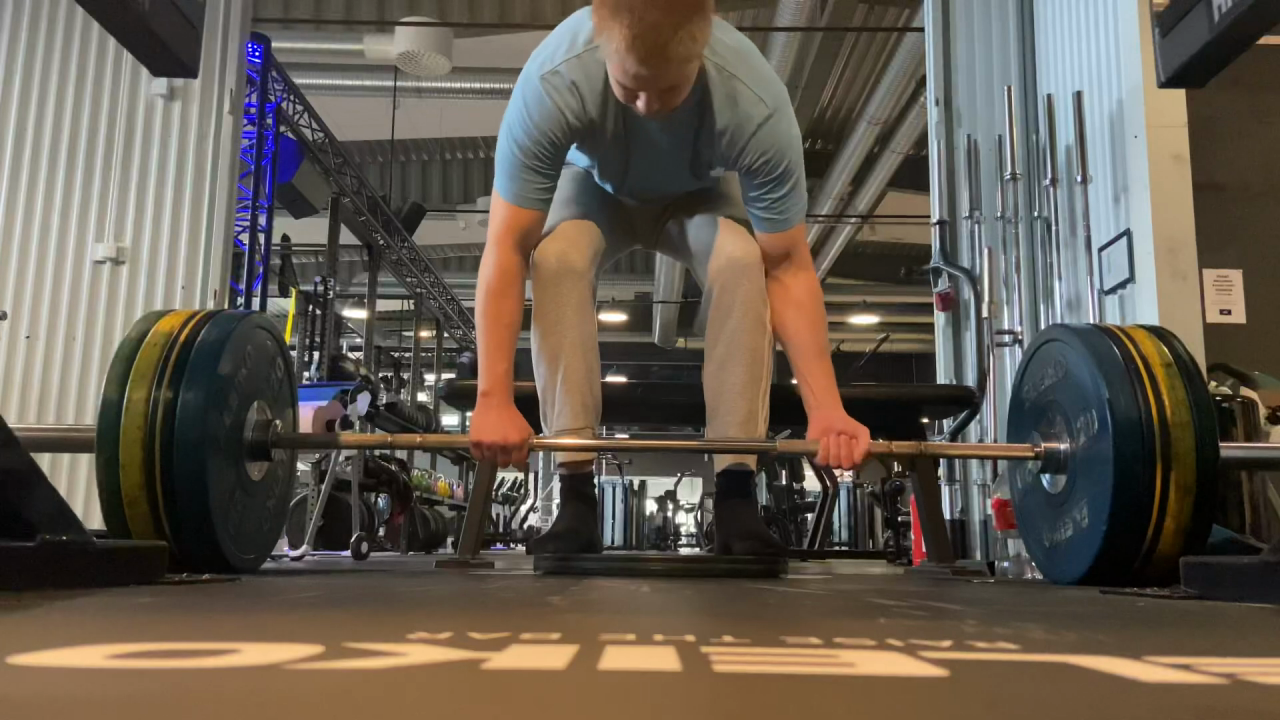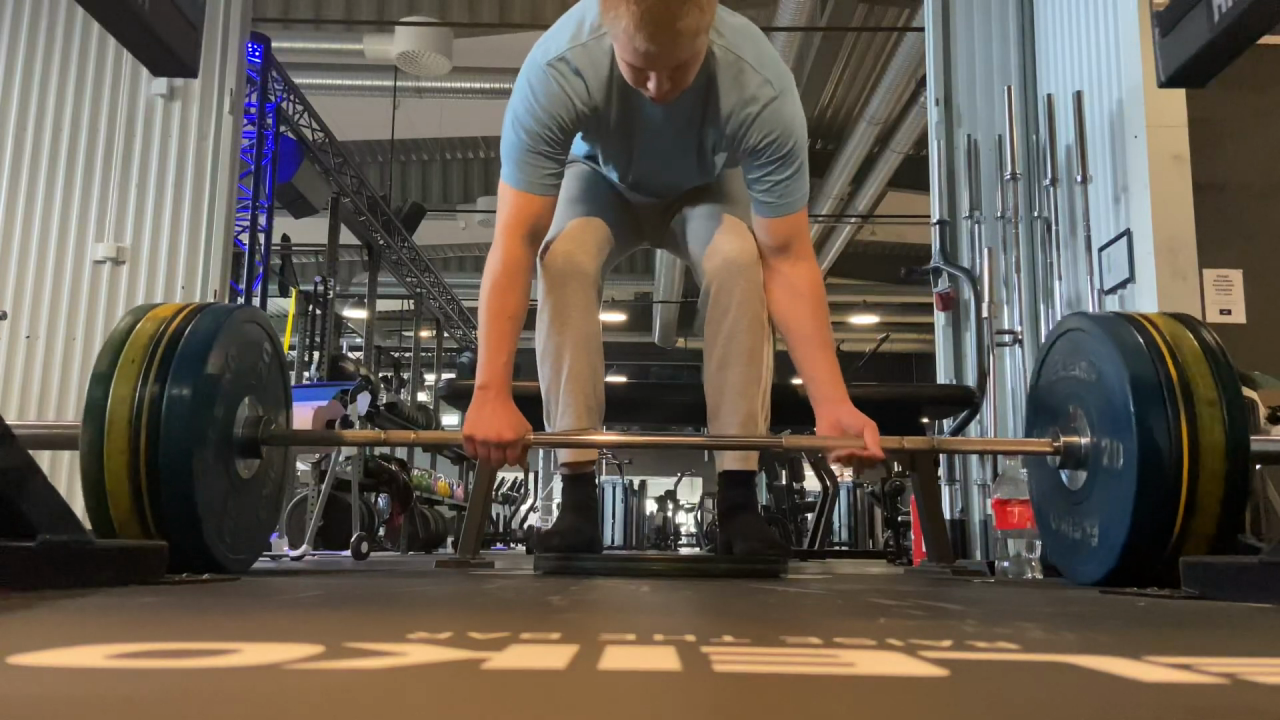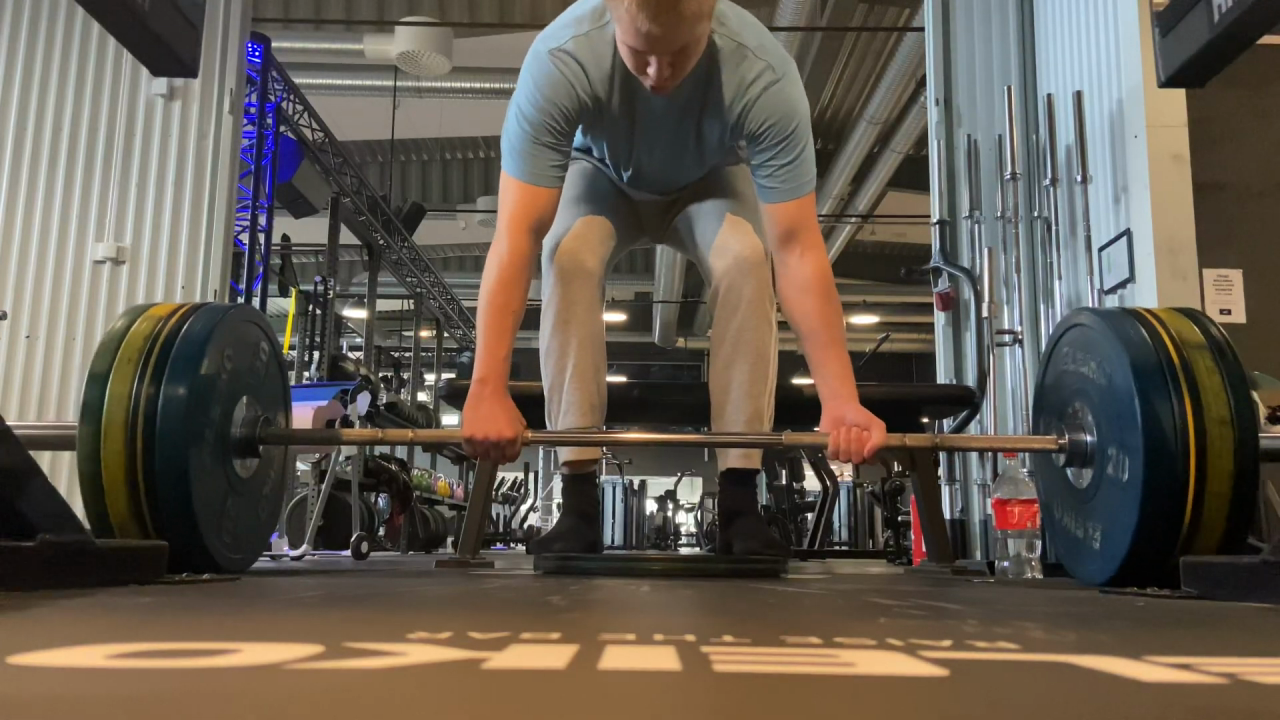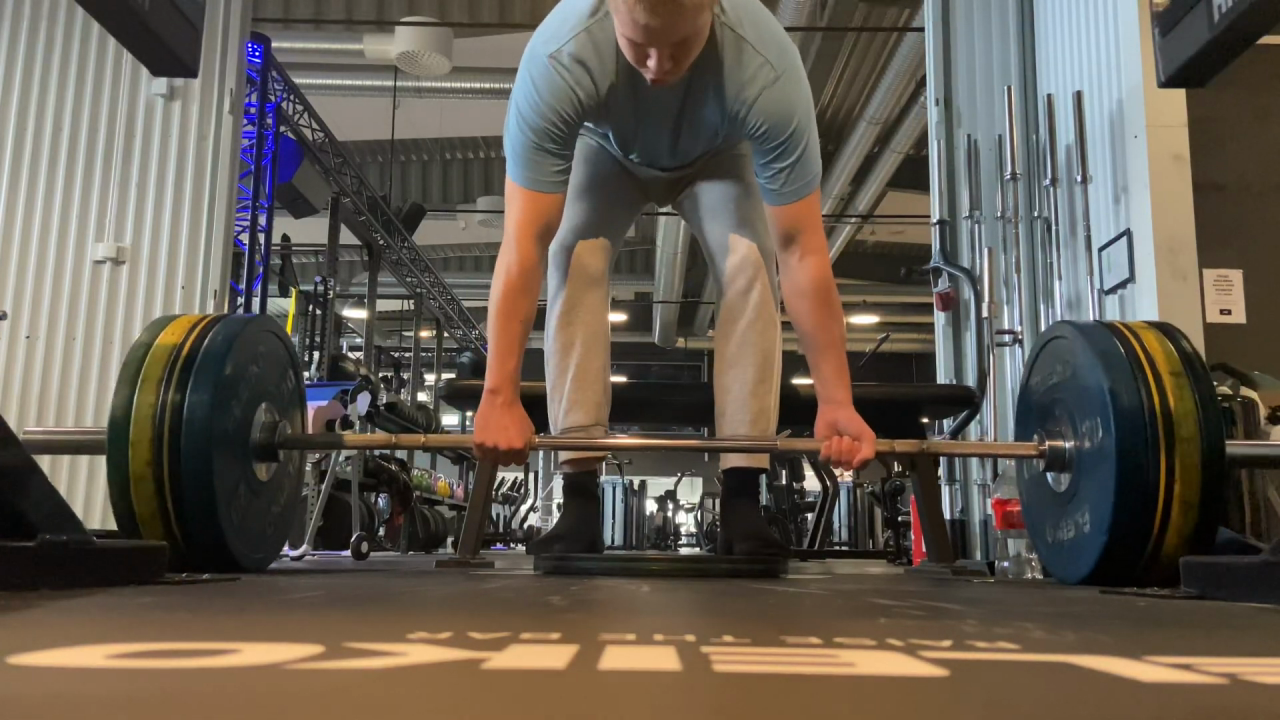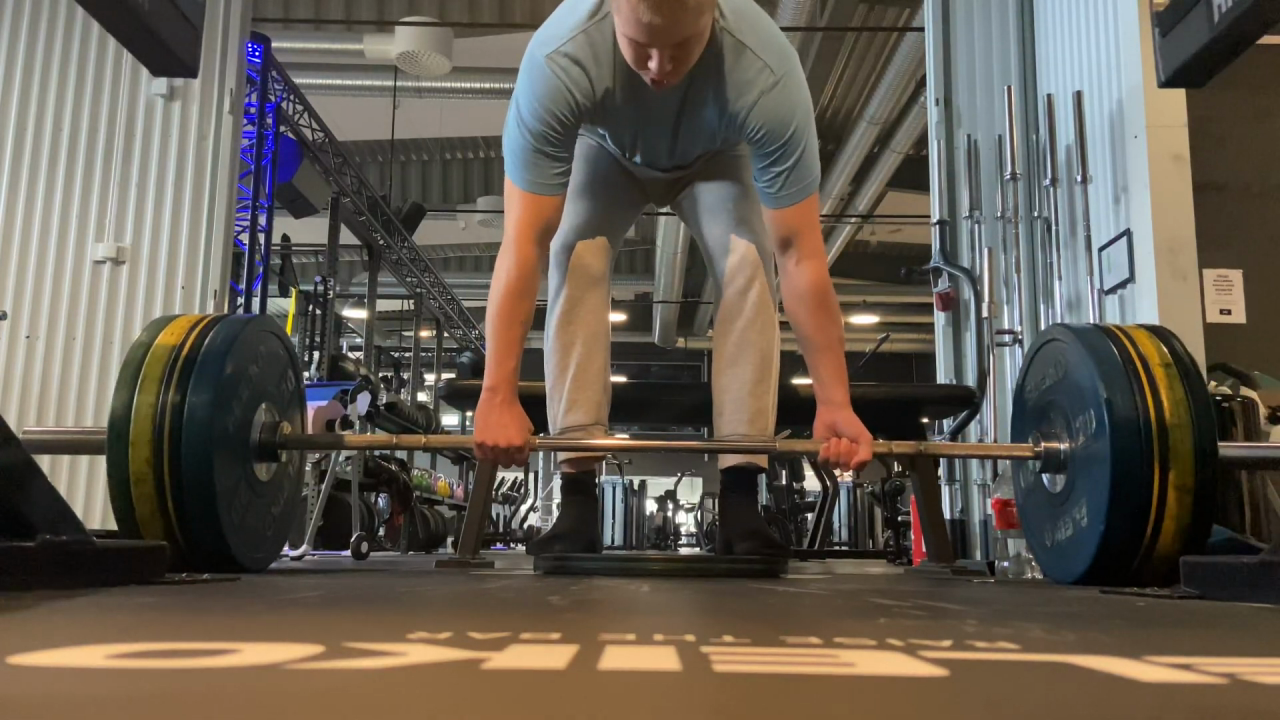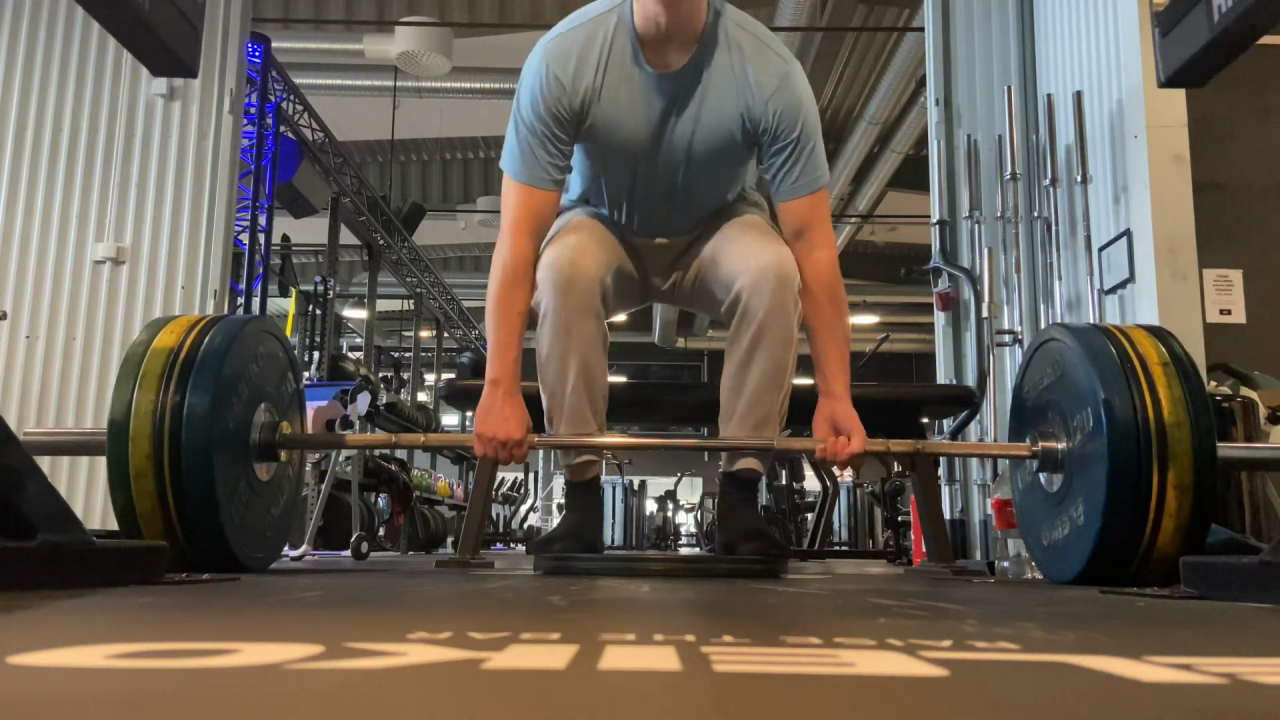
dt=0.7s
person 1, frame 1
left shoulder: (755, 102)
right shoulder: (551, 81)
left elbow: (787, 266)
right elbow: (508, 251)
left wrist: (825, 409)
right wrist: (494, 399)
left hip: (700, 191)
right hip: (593, 184)
left knee: (741, 262)
right knee: (555, 258)
left ankle: (735, 493)
right ankle: (576, 494)
person 1, frame 2
left shoulder: (760, 86)
right shoulder: (556, 68)
left elbow: (786, 259)
right elbow: (515, 242)
left wrist: (832, 403)
right wrist: (491, 393)
left hip: (706, 184)
right hip: (599, 178)
left knee: (736, 260)
right knee: (563, 258)
left ankle: (738, 495)
right ankle: (578, 494)
person 1, frame 3
left shoulder: (762, 73)
right shoulder: (559, 60)
left elbow: (797, 248)
right elbow: (516, 236)
left wrist: (840, 398)
right wrist: (488, 388)
left hip: (710, 179)
right hip: (601, 175)
left knee: (745, 261)
right knee: (567, 258)
left ankle: (739, 497)
right ankle: (579, 498)
person 1, frame 4
left shoulder: (766, 66)
right shoulder: (558, 57)
left elbow: (801, 250)
right elbow: (525, 244)
left wrist: (835, 402)
right wrist: (500, 396)
left hip: (718, 152)
right hip: (605, 148)
left knee: (749, 264)
right knee: (574, 259)
left ankle: (742, 497)
right ankle: (580, 496)
person 1, frame 5
left shoulder: (766, 70)
right shoulder: (557, 58)
left elbow: (798, 253)
right elbow: (524, 246)
left wrist: (834, 402)
right wrist: (498, 395)
left hip: (715, 155)
right hip: (605, 148)
left knee: (748, 266)
right knee: (575, 261)
left ankle: (739, 496)
right ankle: (577, 495)
person 1, frame 6
left shoulder: (768, 69)
right shoulder: (563, 56)
left elbow: (812, 244)
right elbow: (519, 238)
left wrist: (835, 396)
right wrist: (500, 387)
left hip: (715, 225)
right hip: (603, 223)
left knee: (772, 271)
right knee: (563, 268)
left ankle: (740, 495)
right ankle: (582, 495)
